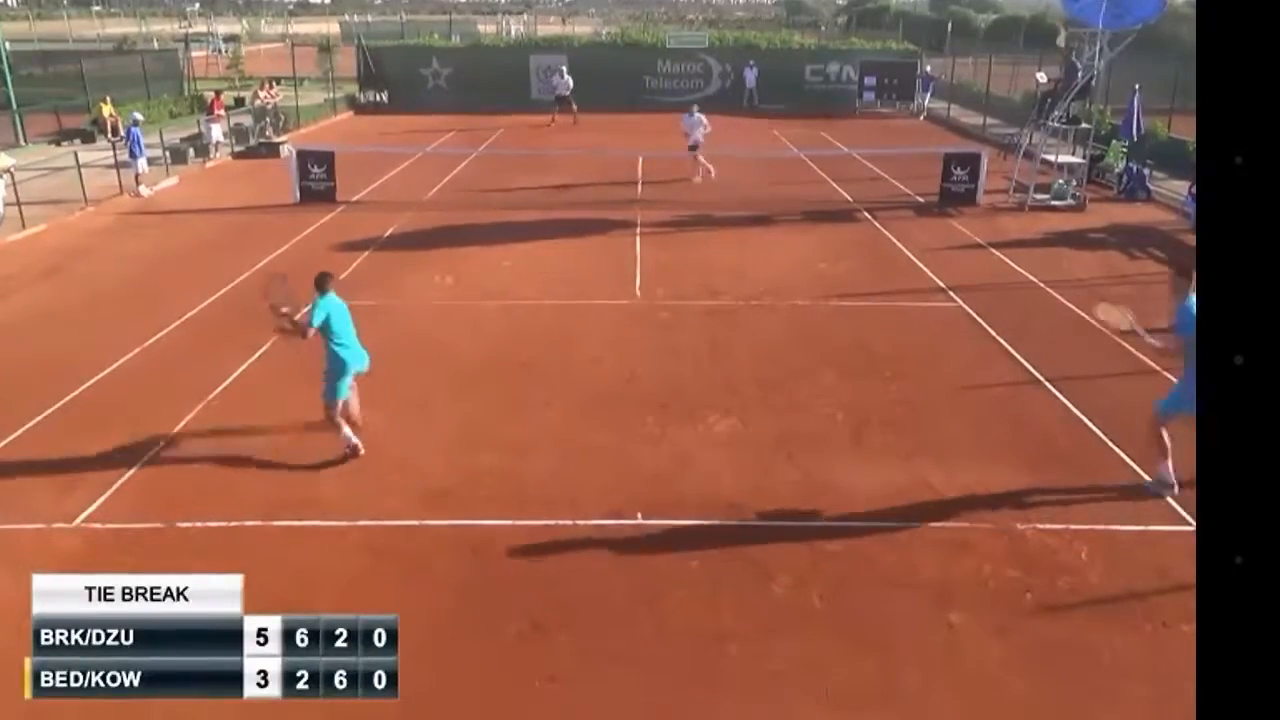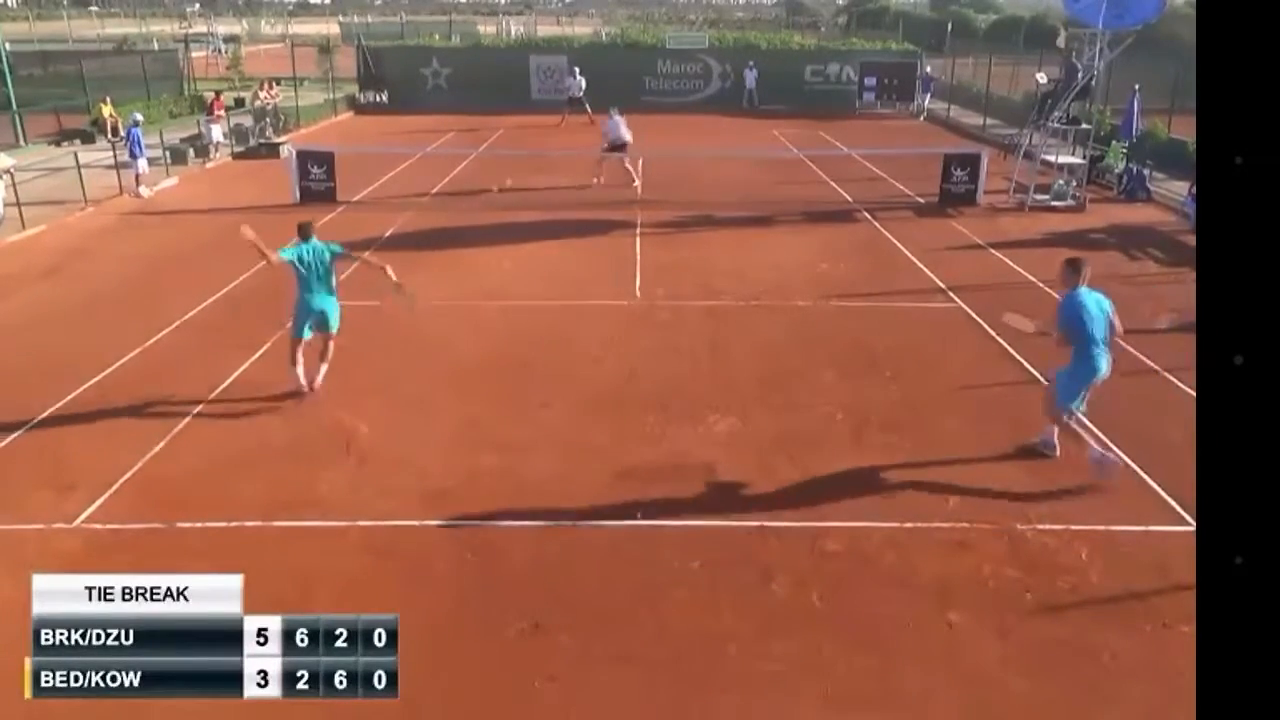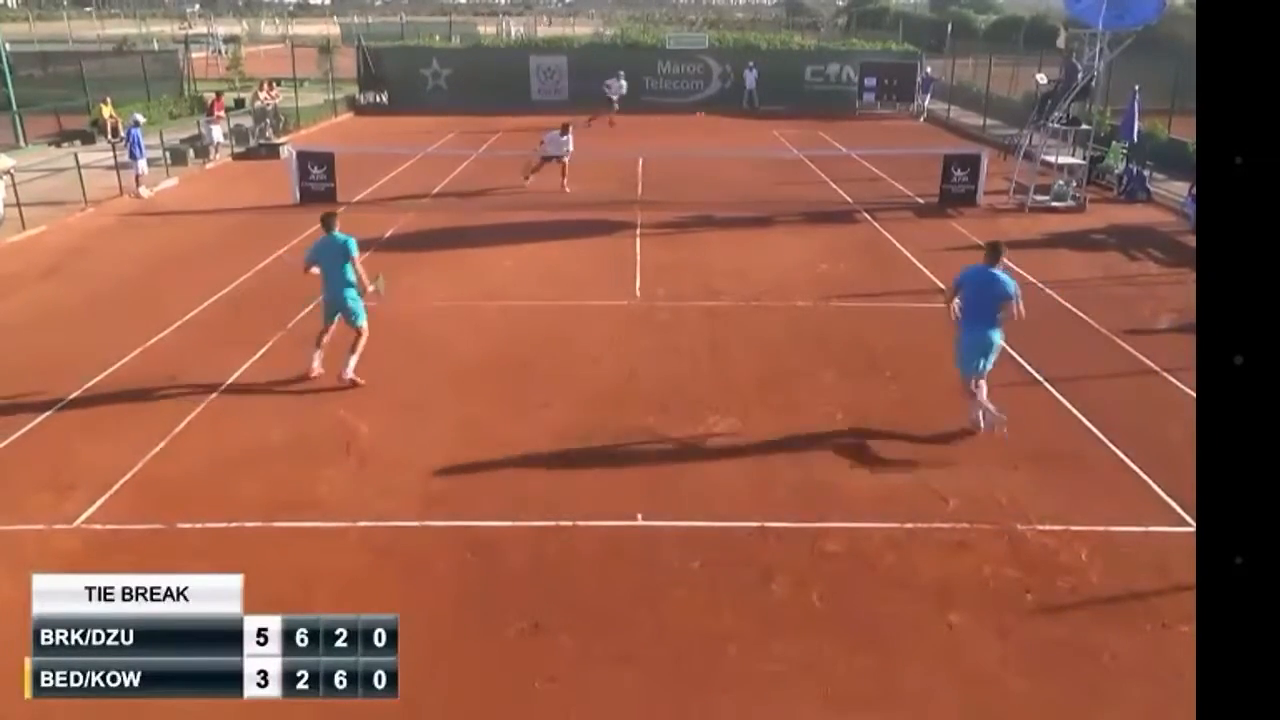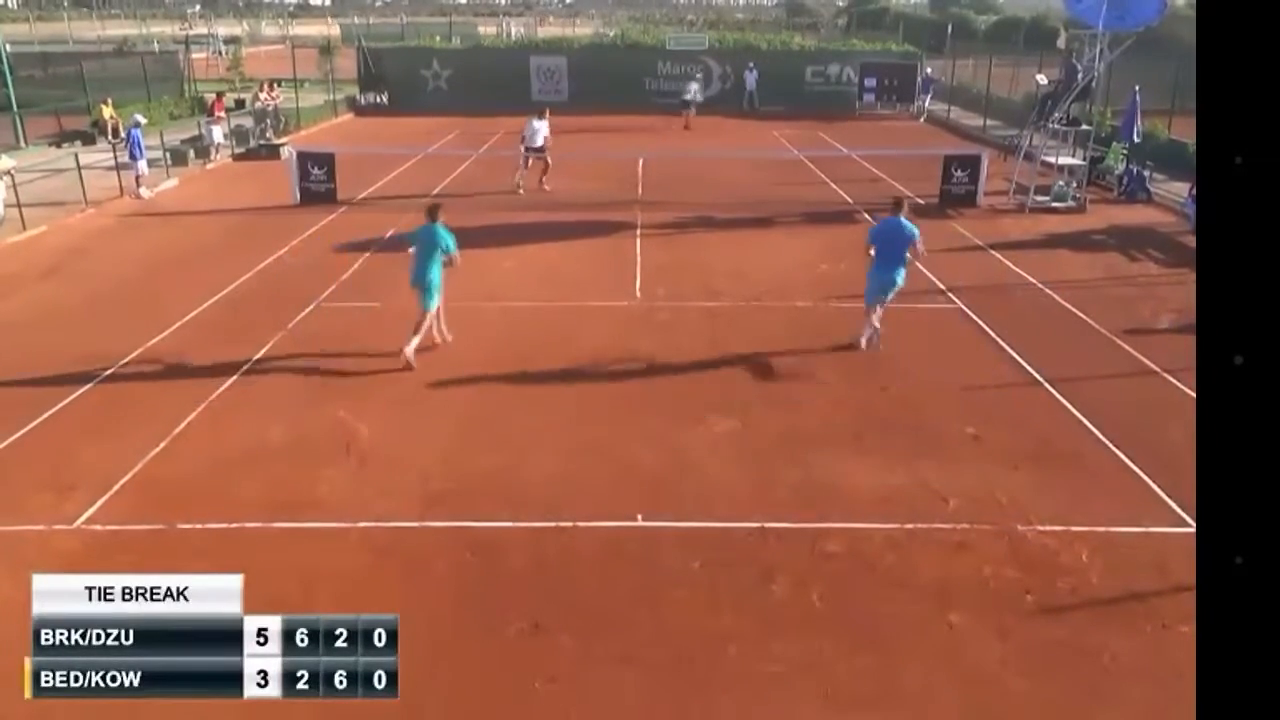
dt=0.5s
person 1, frame 1
left shoulder: (1185, 310)
right shoulder: (1191, 306)
left elbow: (1181, 348)
left wrist: (1164, 346)
right wrist: (1172, 332)
left hip: (1193, 378)
right hip: (1193, 378)
left knee: (1157, 423)
left ankle: (1166, 479)
person 1, frame 2
left shoulder: (1068, 302)
right shoulder: (1101, 299)
left elbow: (1062, 341)
right elbow: (1117, 331)
left wrist: (1065, 337)
left hip: (1084, 366)
right hip: (1102, 363)
left knee: (1059, 418)
right knee: (1052, 391)
left ankle: (1099, 455)
right ankle: (1050, 441)
person 1, frame 3
left shoulder: (968, 273)
right shoulder: (1008, 283)
left elbow: (949, 299)
right elbow: (1018, 315)
left wrist: (955, 312)
left hip: (969, 335)
right hip: (991, 337)
left knee: (968, 385)
right knee: (980, 379)
left ankle: (988, 410)
right ankle: (978, 416)
person 1, frame 4
left shoulder: (879, 226)
right shoulder: (911, 229)
left elbow: (869, 250)
right elbow: (919, 254)
left hip: (878, 272)
right hip: (896, 276)
left knee: (870, 307)
right knee: (879, 304)
left ankle: (869, 331)
person 2, frame 1
left shoulder: (320, 304)
right shoulder: (339, 304)
left elbow: (306, 334)
left wrist: (289, 317)
right wrist: (294, 324)
left hip: (342, 362)
right hip: (361, 358)
left knee: (331, 412)
right knee: (349, 383)
left ankle: (354, 445)
right ankle: (353, 416)
person 2, frame 2
left shoulder: (296, 250)
right shoulder: (329, 249)
left elbow: (272, 258)
right elbow: (356, 257)
left wrist: (254, 240)
right wrist: (383, 266)
left hip: (307, 304)
right hip: (329, 304)
left knee: (296, 345)
right knee: (328, 340)
left ankle: (302, 383)
right ankle: (316, 380)
person 2, frame 3
left shoulder: (317, 245)
right shoulder: (348, 242)
left elbow: (307, 269)
right elbow: (357, 266)
right wrist: (366, 286)
left hip: (329, 296)
right hip: (347, 295)
left knee: (327, 329)
right knee: (362, 333)
left ankle: (314, 367)
right ankle: (347, 374)
person 2, frame 4
left shoulder: (418, 232)
right shoulder: (445, 236)
left elbow: (411, 250)
right elbow: (455, 261)
left hip: (416, 278)
right hip: (430, 280)
left knee: (437, 303)
right knee: (427, 316)
left ankle: (439, 334)
right ankle: (409, 349)
